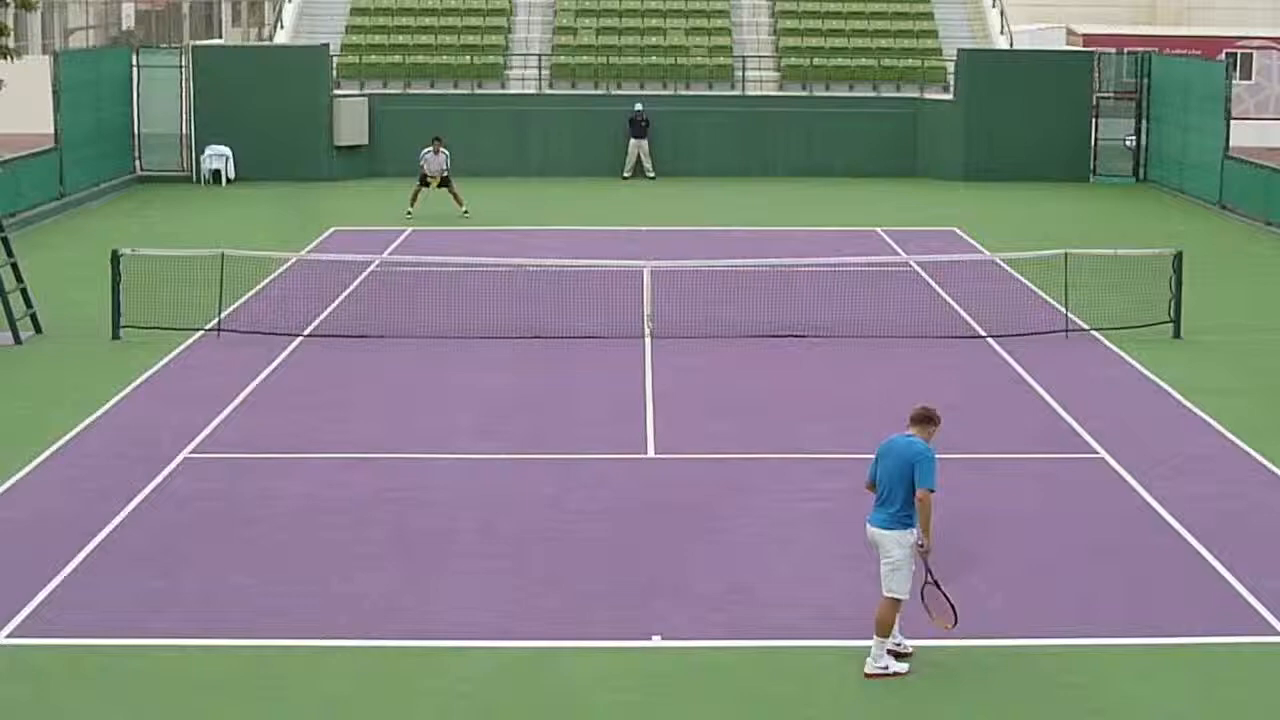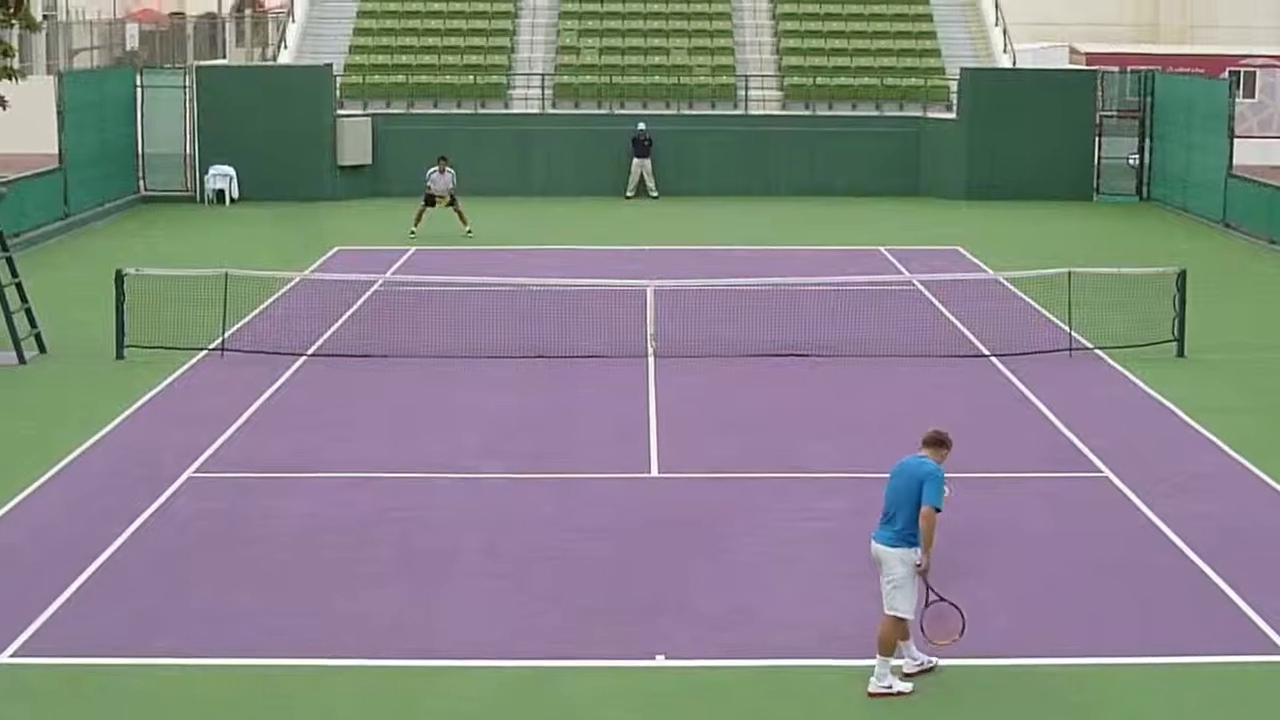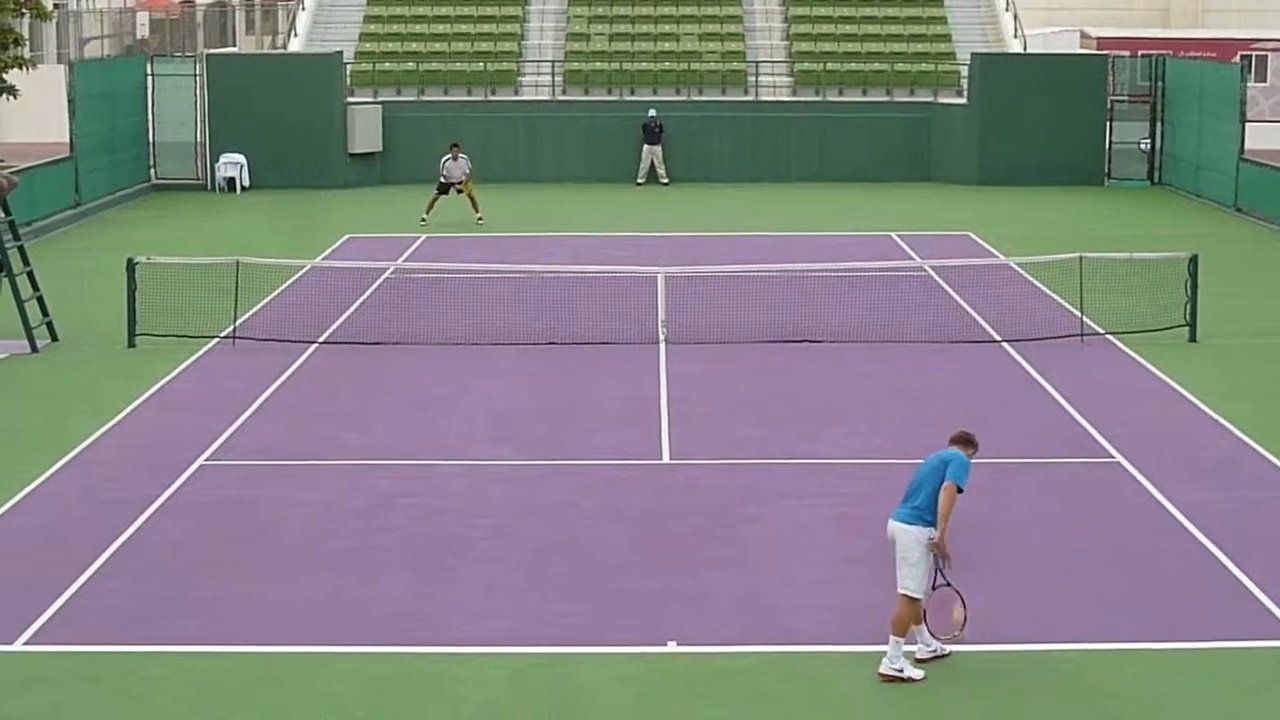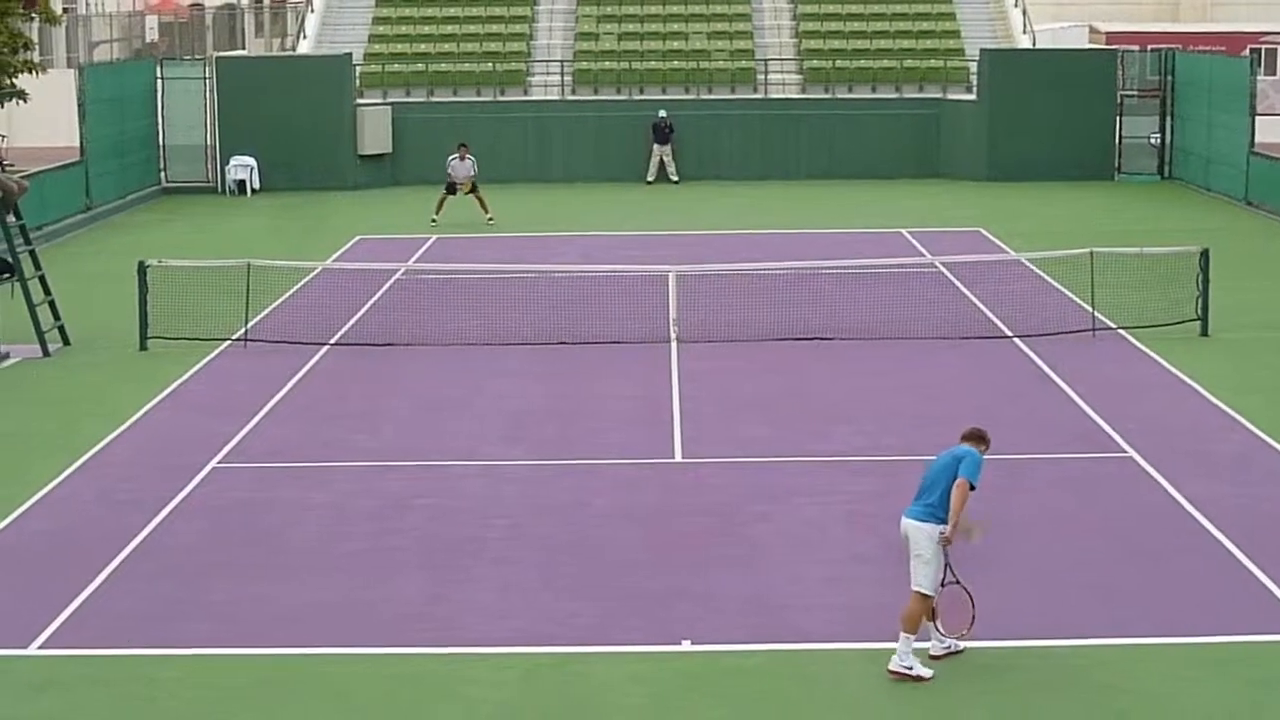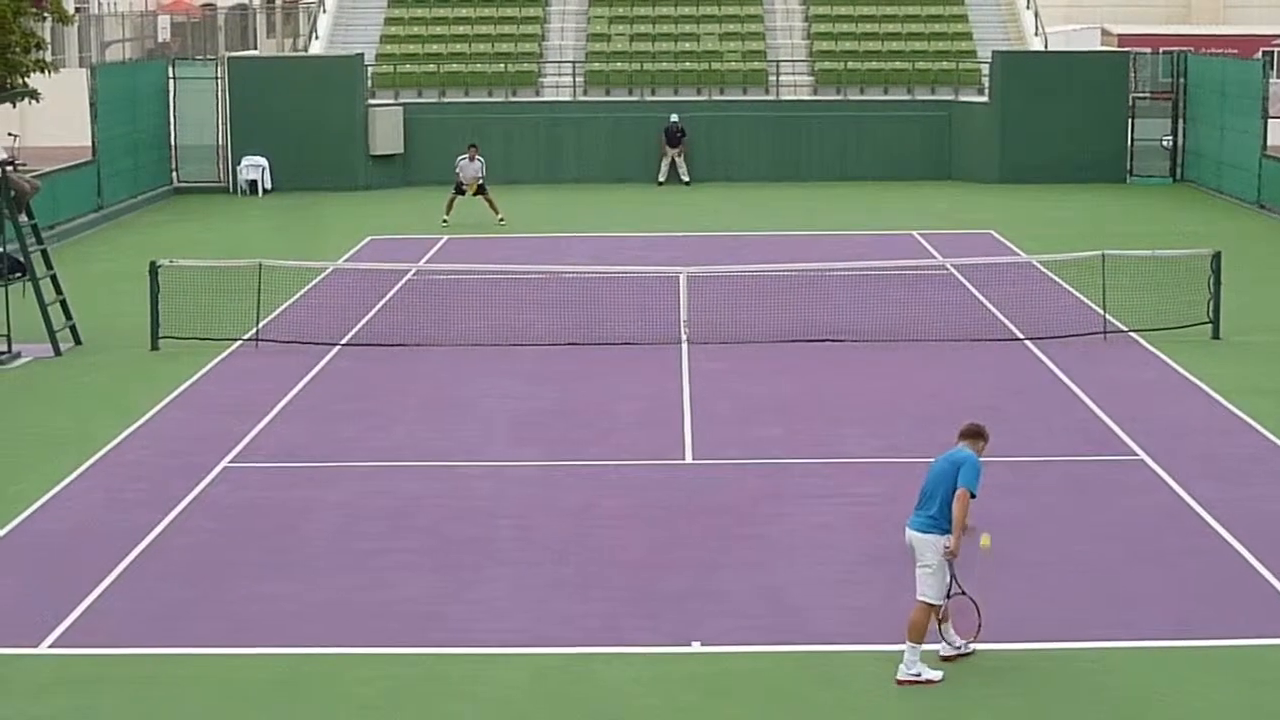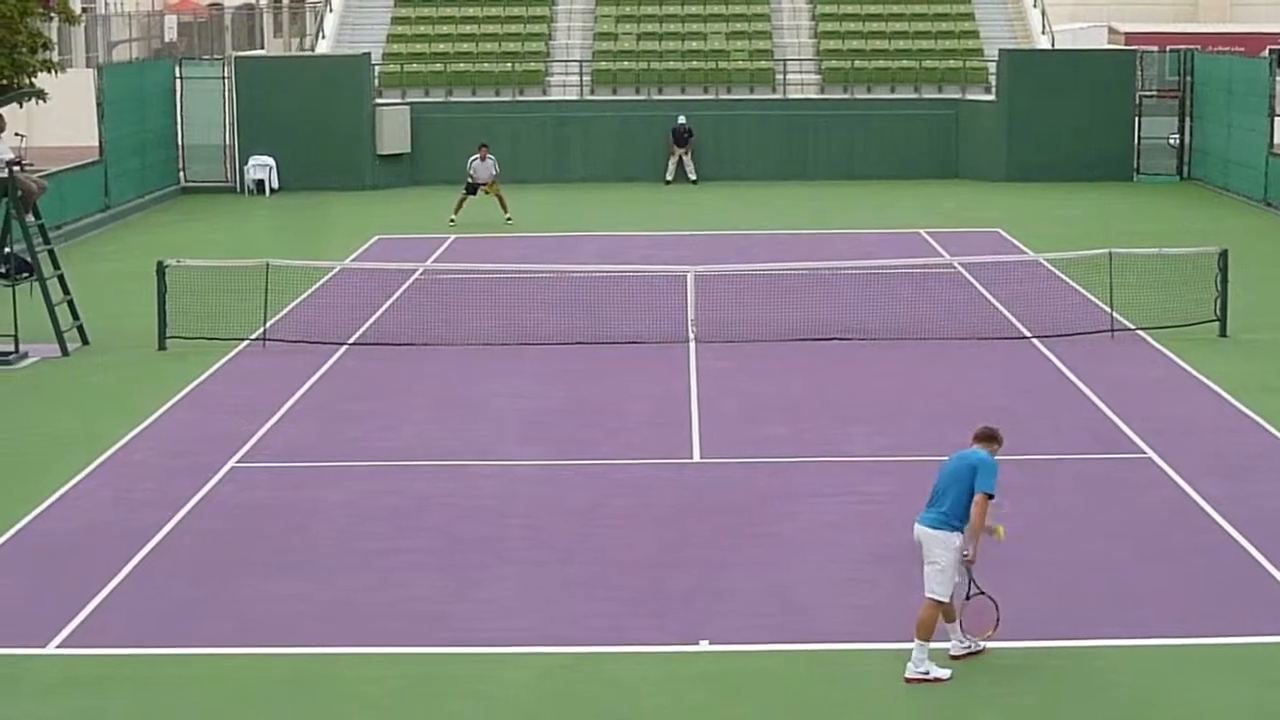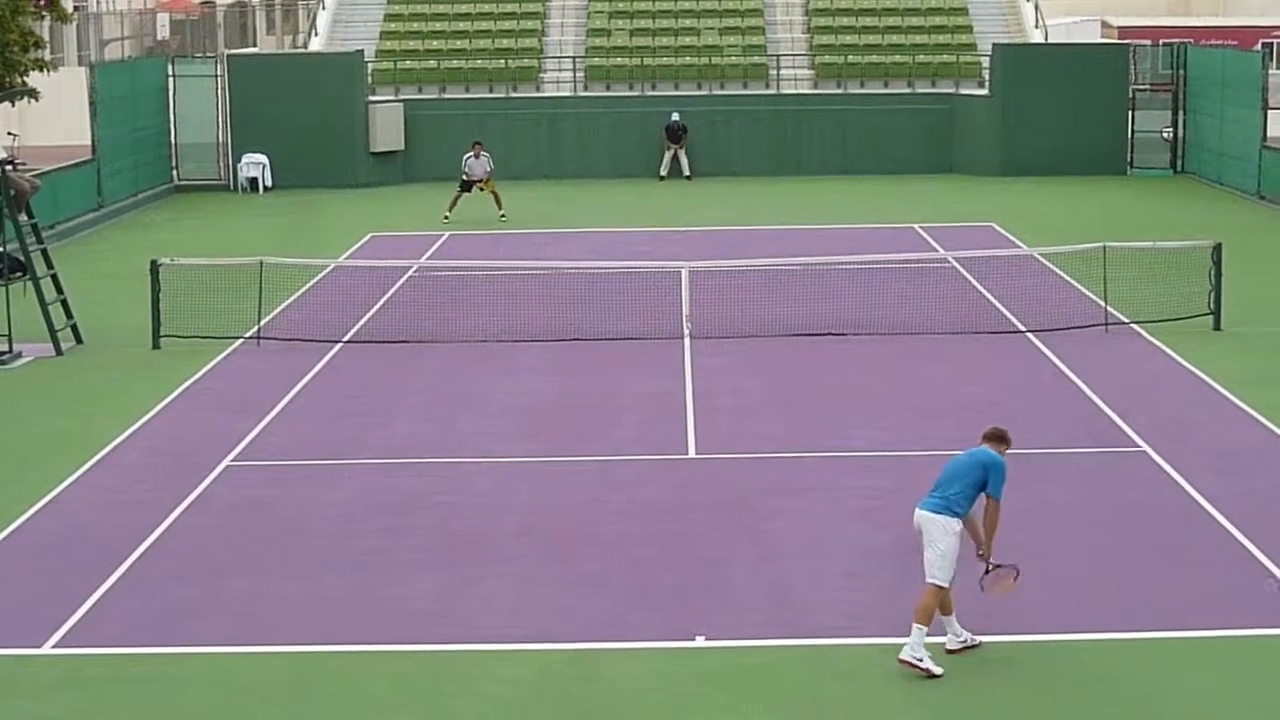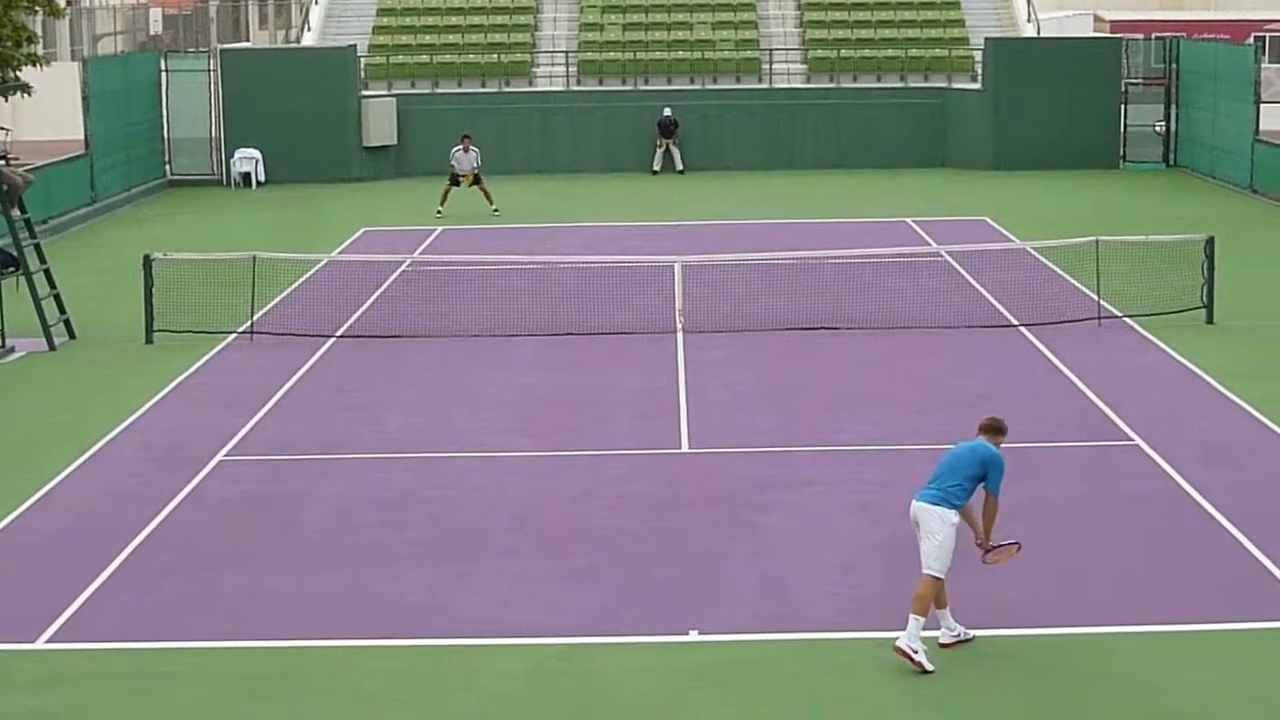
dt=0.3s
person 1, frame 1
left shoulder: (887, 444)
right shoulder: (923, 452)
left elbow: (870, 485)
right elbow: (922, 496)
right wrist: (926, 534)
left hip: (877, 523)
right hip: (896, 530)
left knee: (896, 588)
right knee: (892, 594)
left ankle: (893, 640)
right ankle: (877, 660)
person 1, frame 2
left shoulder: (902, 465)
right shoulder: (933, 472)
right elbow: (927, 514)
right wrist: (926, 554)
left hip: (882, 541)
right hip: (900, 549)
left knee: (900, 608)
right knee: (895, 613)
left ankle: (913, 660)
right ankle: (881, 680)
person 1, frame 3
left shoulder: (935, 458)
right shoulder: (960, 459)
right elbow: (948, 489)
left wrist: (938, 545)
right wrist: (941, 531)
left hip: (899, 522)
right hip: (913, 529)
left knee: (915, 590)
right knee: (908, 595)
left ankle: (926, 645)
right ankle: (892, 662)
person 1, frame 4
left shoulder: (947, 455)
right shoulder: (973, 456)
right elbow: (960, 486)
left wrist: (952, 521)
right wrist: (953, 525)
left hip: (912, 519)
right hip: (926, 526)
left knee: (931, 587)
right knee: (922, 593)
left ankle: (940, 642)
right ankle: (902, 659)
person 1, frame 5
left shoulder: (944, 458)
right shoulder: (971, 460)
right elbow: (961, 497)
left wrist: (958, 525)
right wrist: (956, 539)
left hip: (917, 527)
right hip: (932, 535)
left knee: (939, 590)
right knee: (927, 601)
left ankle: (951, 643)
right ankle: (909, 667)
person 1, frame 6
left shoulder: (956, 459)
right shoulder: (987, 461)
right elbow: (980, 502)
left wrist: (980, 526)
right wrist: (973, 545)
left hip: (926, 525)
right hip: (942, 533)
left knee: (944, 590)
right knee: (935, 598)
left ankle: (960, 643)
right ankle: (918, 665)
person 1, frame 7
left shoulder: (965, 457)
right shoulder: (996, 462)
right elbow: (992, 507)
left wrist: (978, 541)
right wrist: (987, 547)
left hip: (925, 512)
right hip: (941, 520)
left knee: (941, 580)
right knee: (935, 585)
left ankle: (956, 636)
right ankle: (914, 649)
person 1, frame 8
left shoulder: (961, 449)
right shoulder: (994, 457)
right elbow: (991, 502)
left wrist: (977, 531)
right wrist: (986, 537)
left hip: (920, 504)
right hip: (939, 512)
left knee: (936, 573)
right knee: (932, 576)
left ankle: (949, 629)
right ankle: (910, 639)
